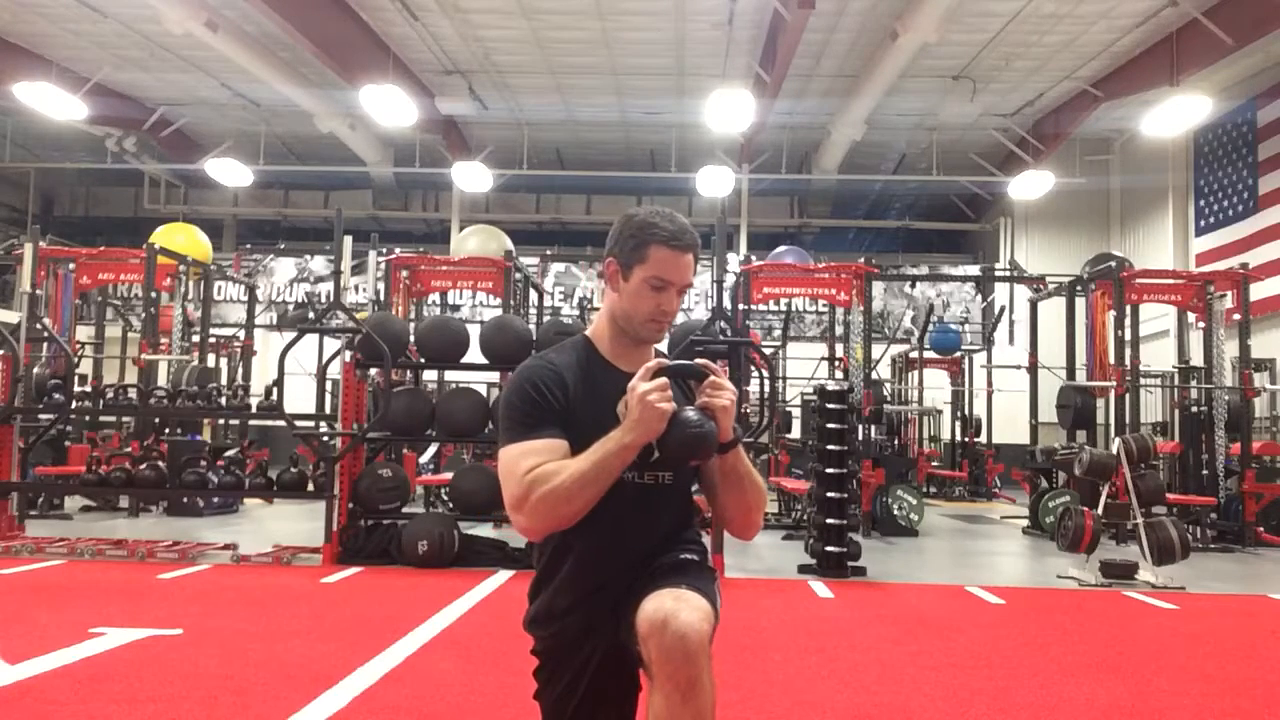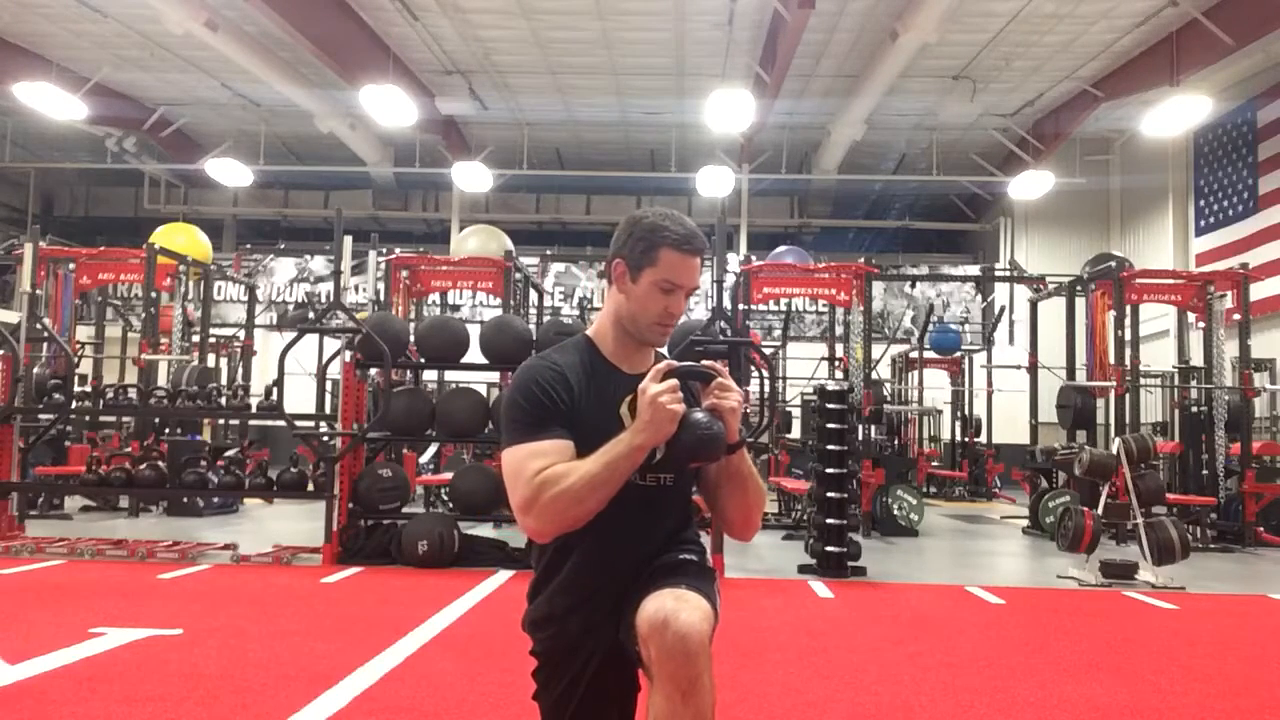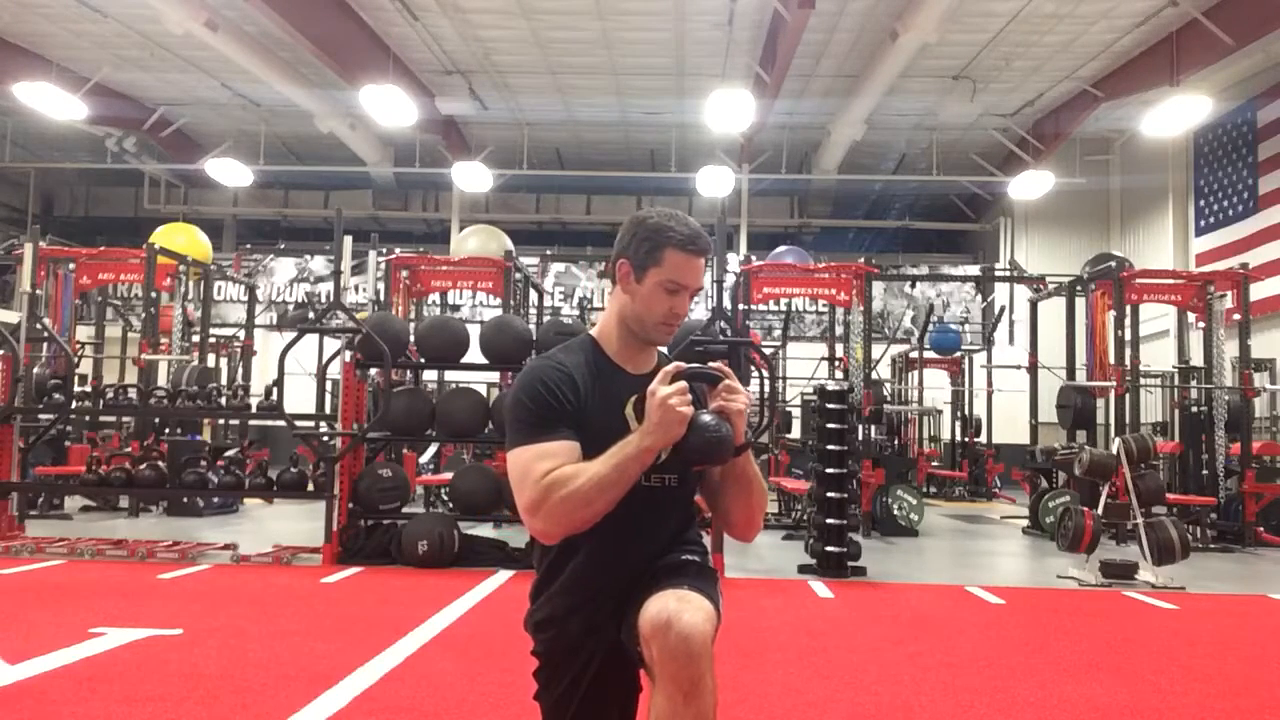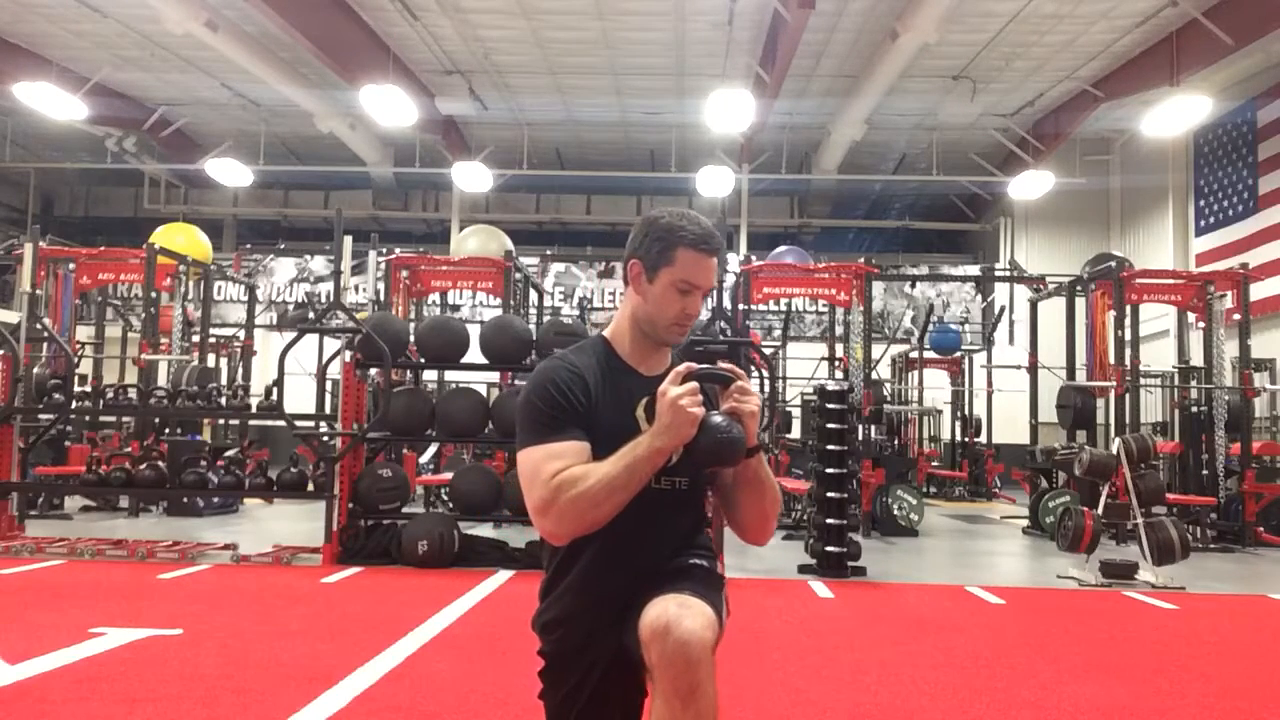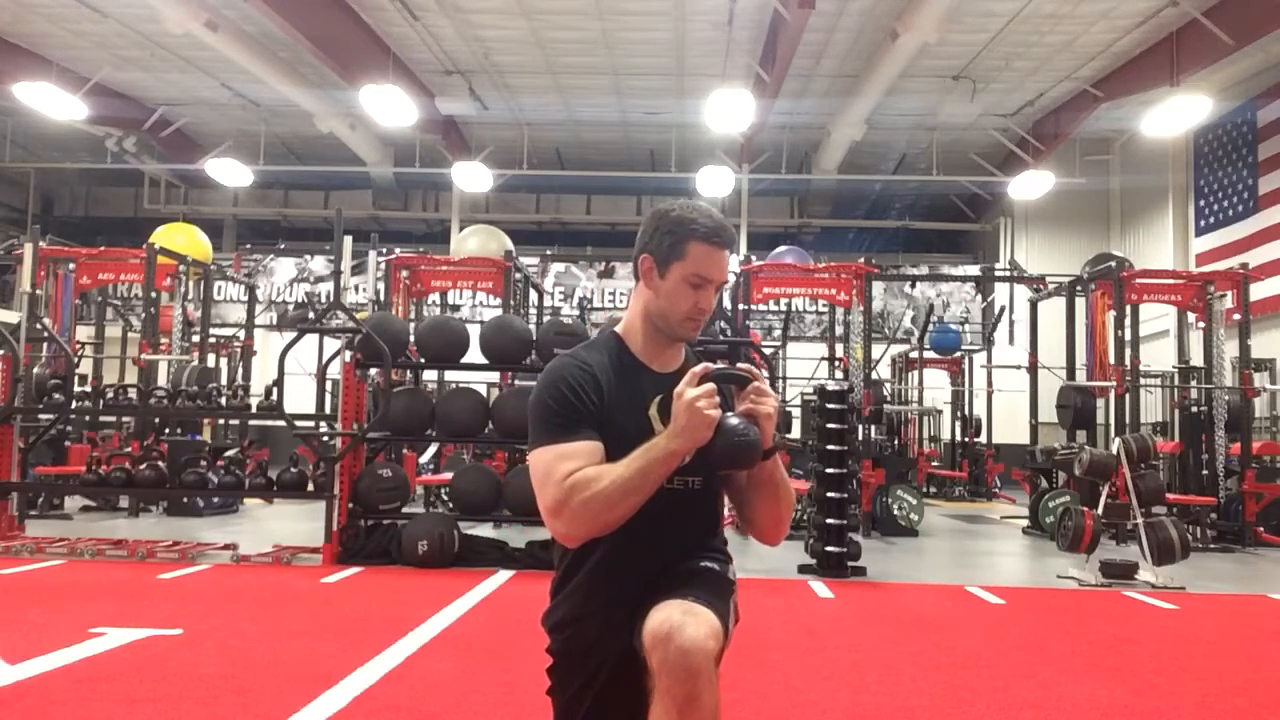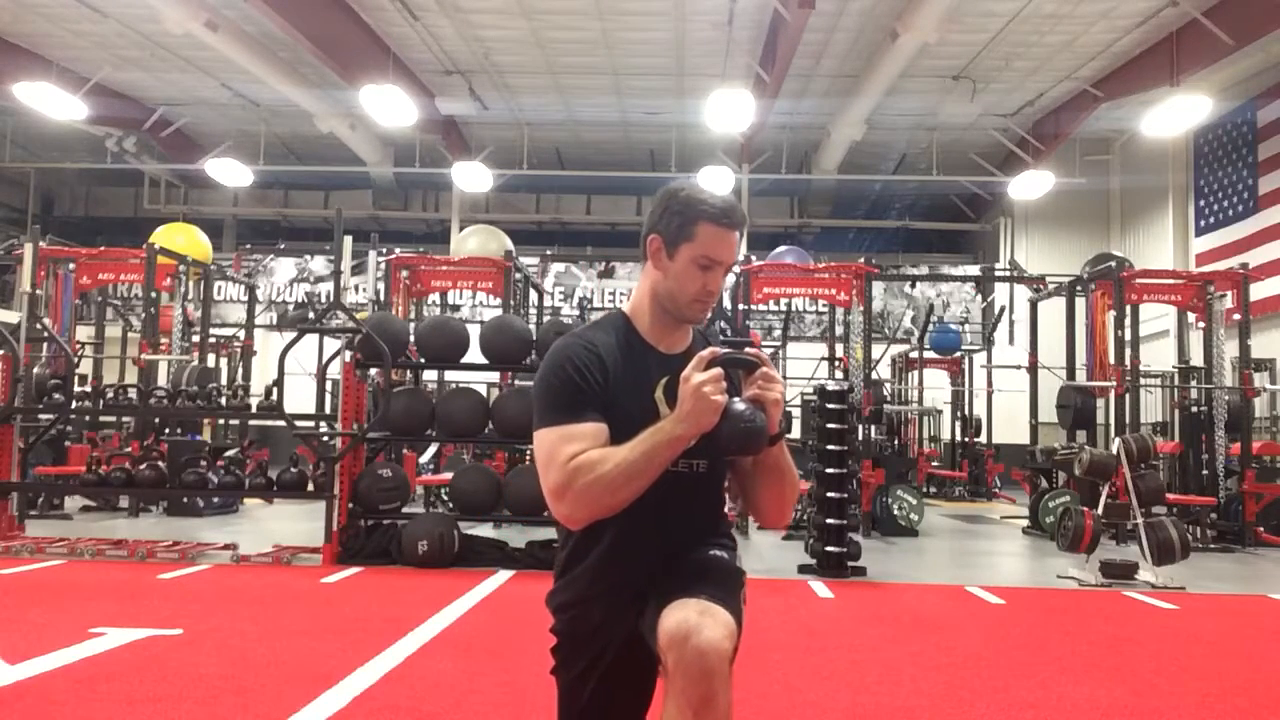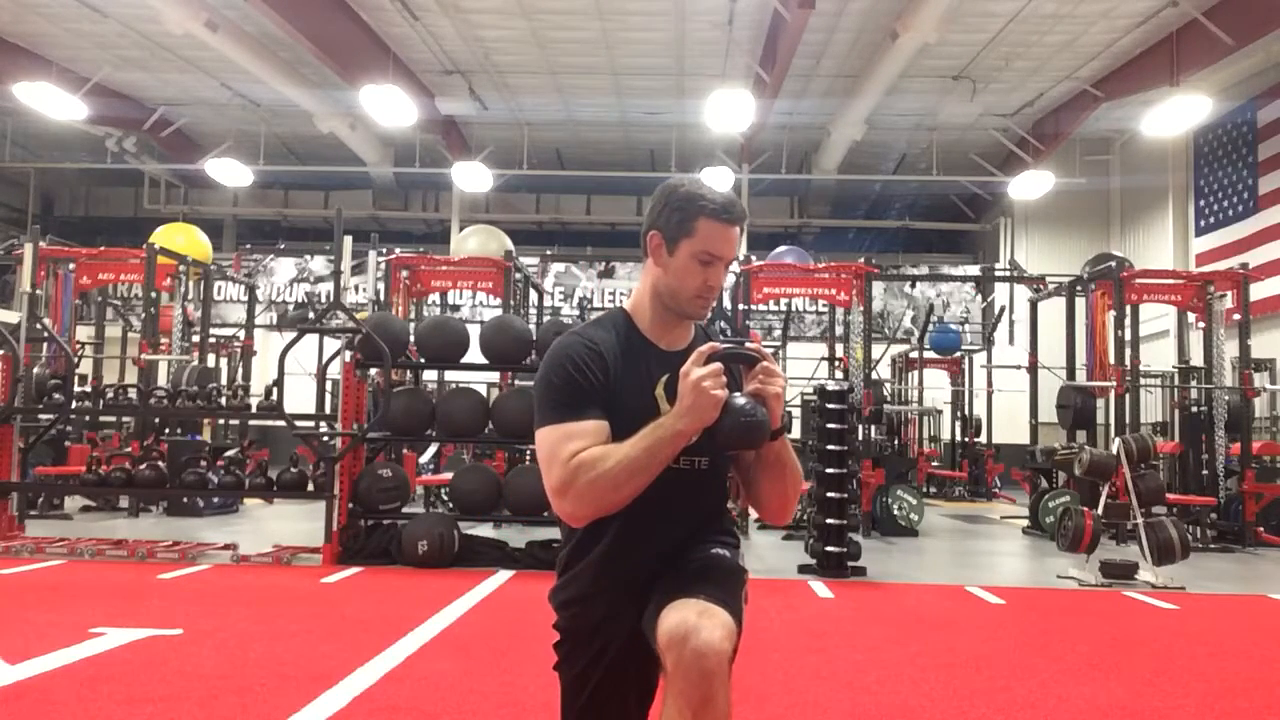
dt=0.3s
person 1, frame 1
left shoulder: (690, 383)
right shoulder: (544, 379)
left elbow: (745, 523)
right elbow: (530, 513)
left wrist: (725, 437)
right wrist: (633, 431)
left hip: (668, 573)
right hip: (574, 607)
left knee: (678, 630)
person 1, frame 2
left shoulder: (688, 384)
right shoulder: (546, 378)
left elbow: (742, 524)
right elbow: (538, 515)
left wrist: (730, 439)
right wrist: (642, 433)
left hip: (668, 576)
right hip: (574, 609)
left knee: (679, 631)
person 1, frame 3
left shoulder: (691, 385)
right shoulder: (551, 379)
left elbow: (744, 525)
right elbow: (545, 516)
left wrist: (735, 441)
right wrist: (650, 435)
left hip: (670, 574)
right hip: (577, 609)
left knee: (681, 631)
person 1, frame 4
left shoulder: (703, 388)
right shoulder: (563, 379)
left elbow: (757, 529)
right elbow: (555, 516)
left wrist: (747, 442)
right wrist: (660, 437)
left hip: (678, 578)
right hip: (584, 609)
left knee: (680, 637)
person 1, frame 5
left shoulder: (717, 386)
right shoulder: (575, 378)
left elbow: (770, 530)
right elbow: (568, 518)
left wrist: (764, 445)
right wrist: (675, 439)
left hip: (689, 581)
right hip: (595, 608)
left knee: (682, 645)
person 1, frame 6
left shoulder: (724, 368)
right shoulder: (581, 357)
left elbow: (774, 514)
right elbow: (571, 500)
left wrist: (769, 429)
right wrist: (682, 423)
left hip: (696, 563)
right hip: (600, 590)
left knee: (701, 646)
person 1, frame 7
left shoulder: (725, 362)
right shoulder: (582, 354)
left elbow: (777, 508)
right elbow: (573, 498)
left wrist: (771, 424)
right wrist: (682, 419)
left hip: (698, 558)
right hip: (604, 585)
left knee: (701, 646)
